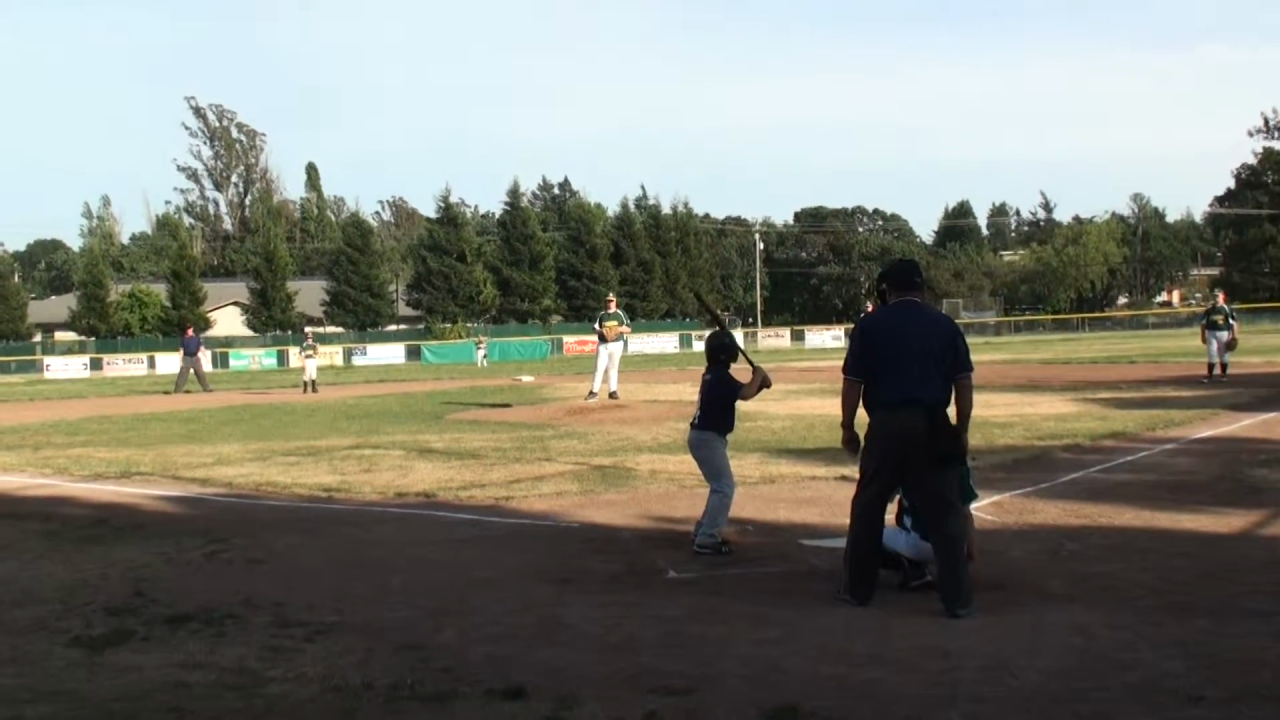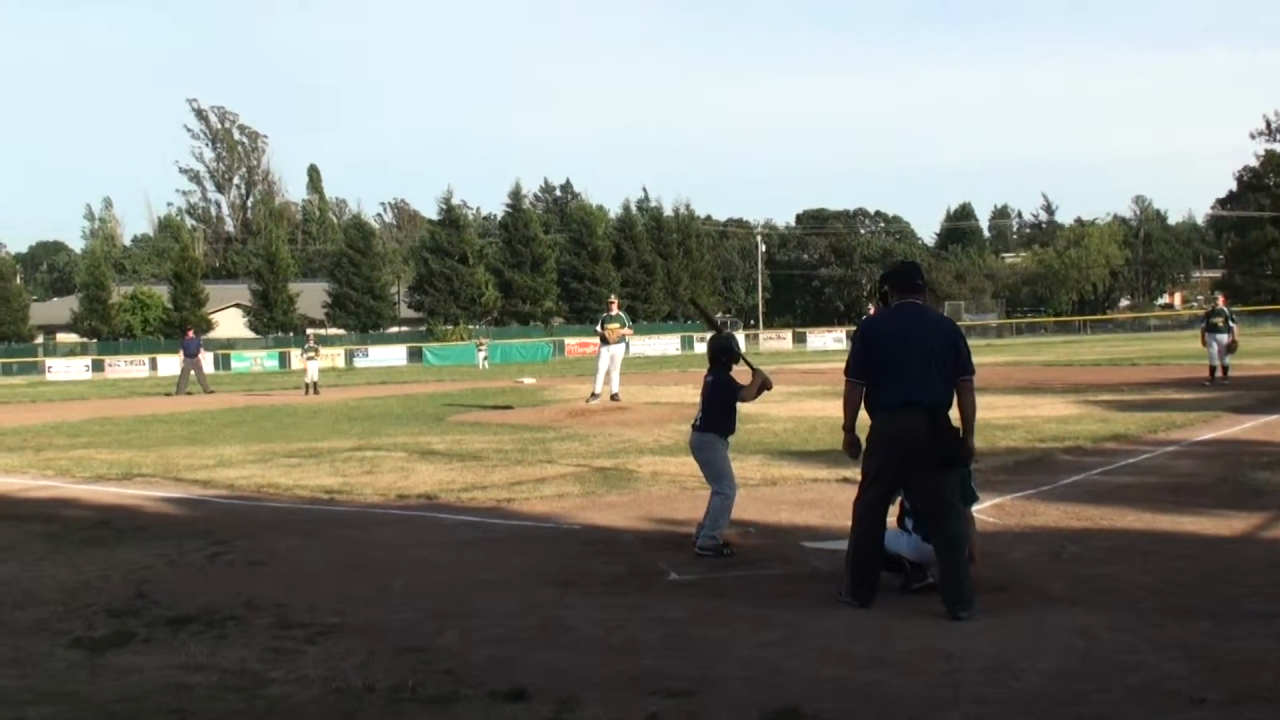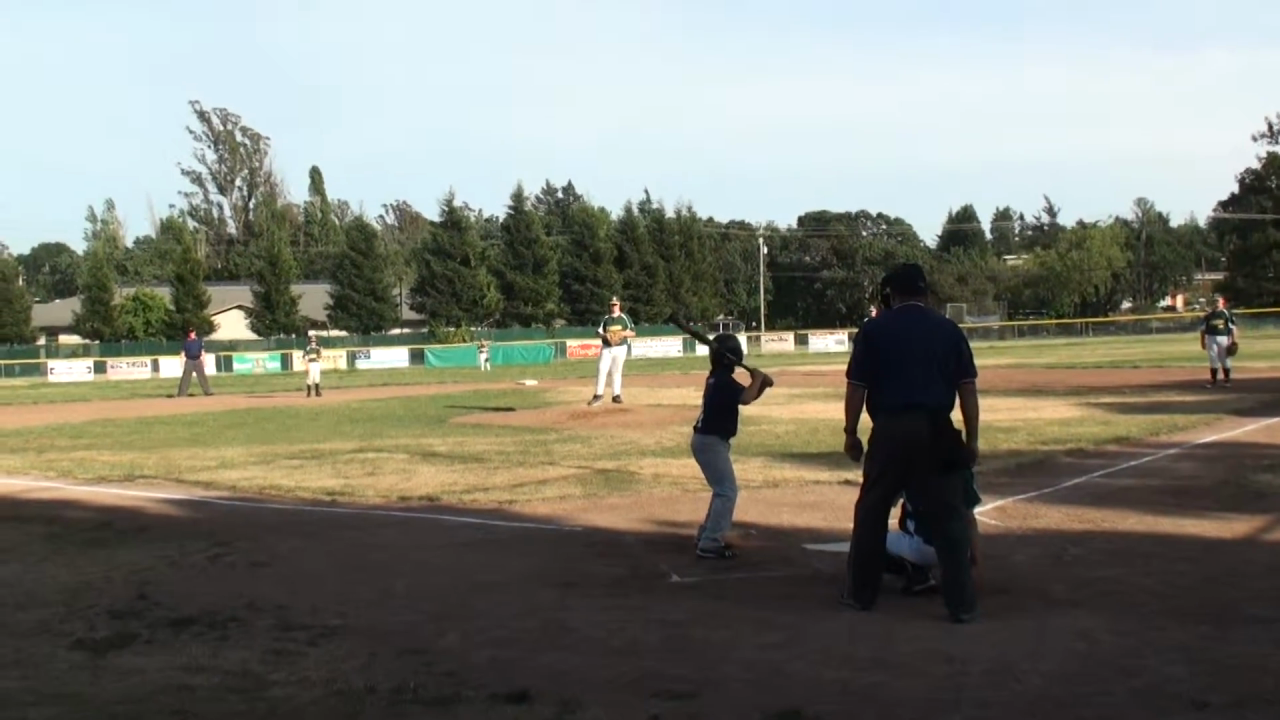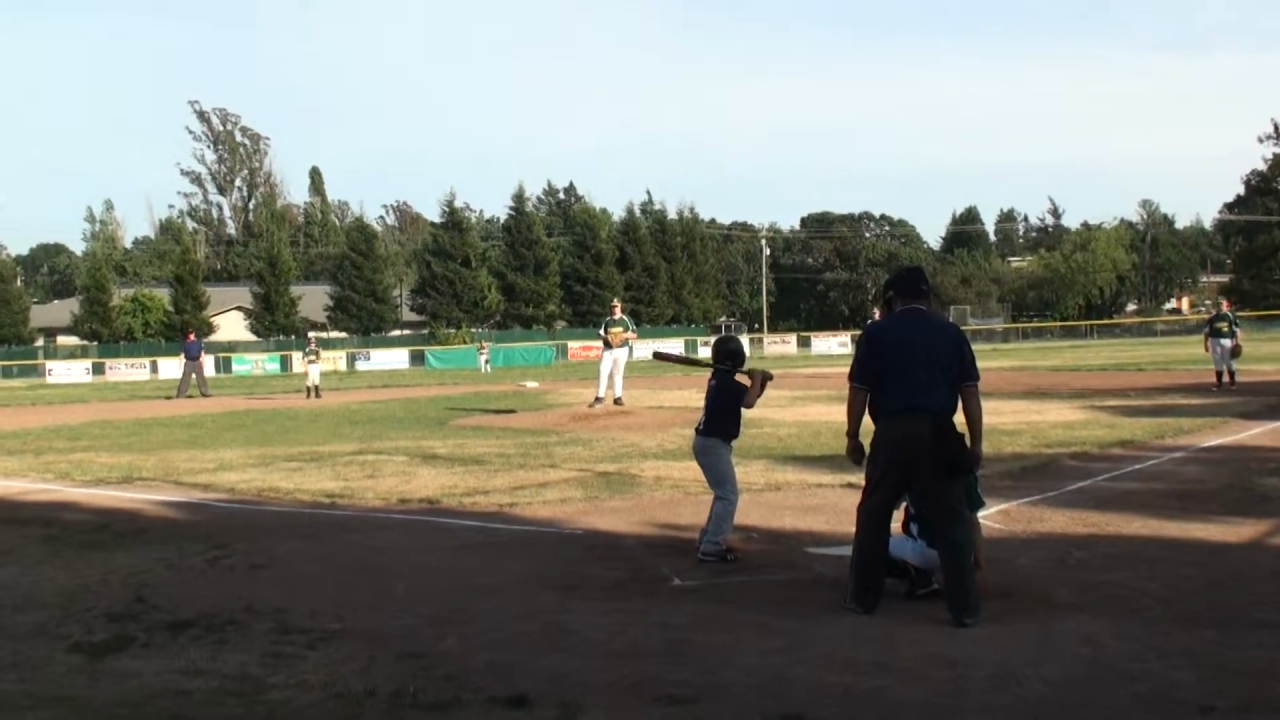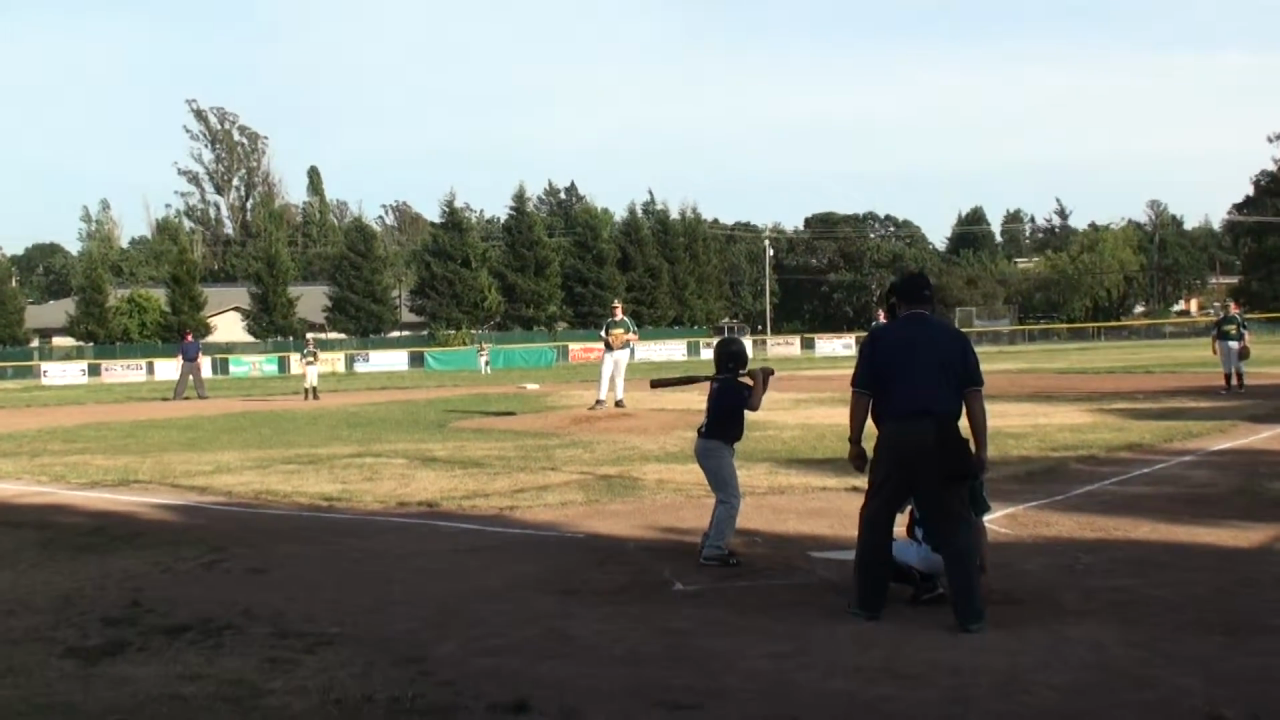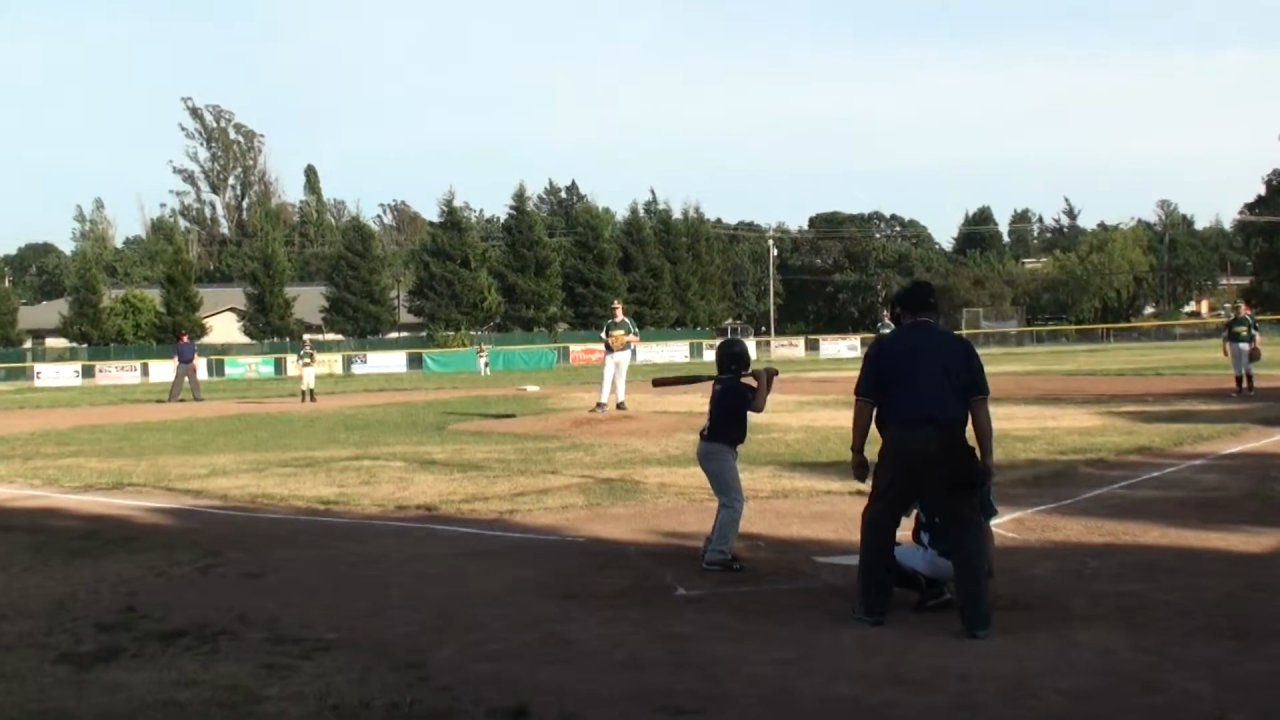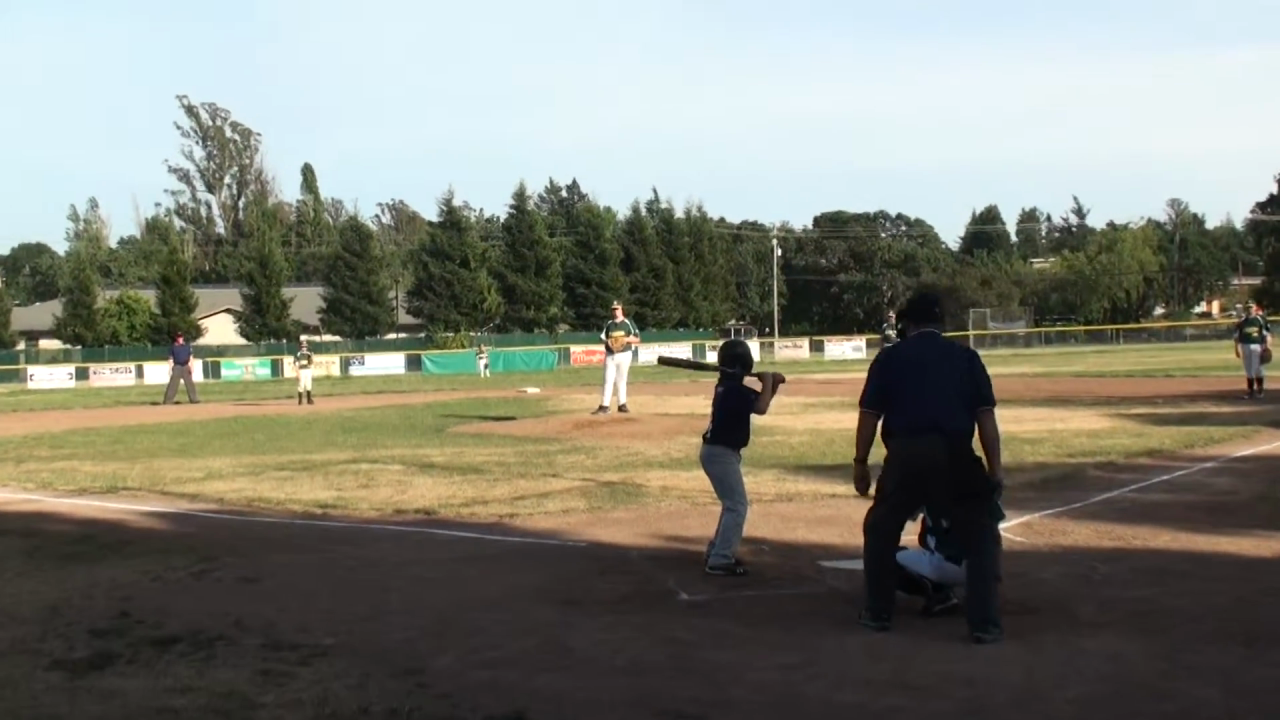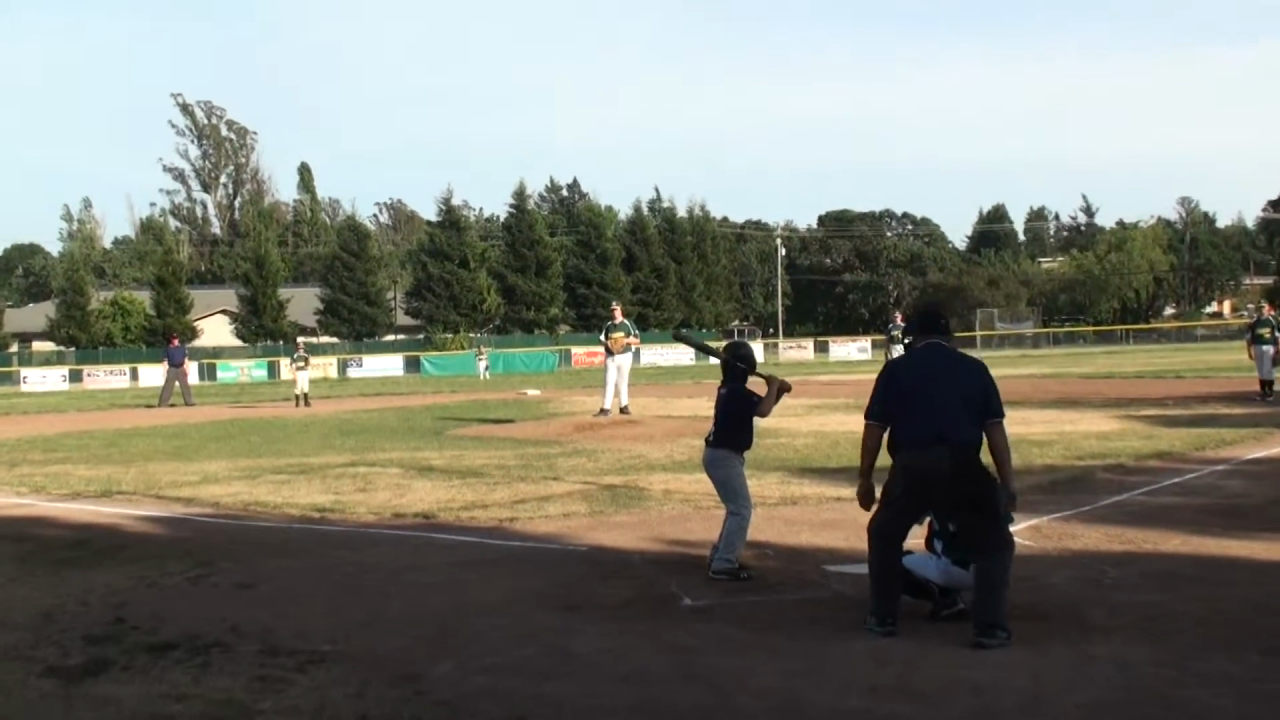
dt=0.1s
person 1, frame 1
left shoulder: (871, 324)
right shoulder: (944, 324)
left elbow: (853, 383)
right elbow: (964, 384)
left wrist: (848, 427)
right wrist: (961, 431)
left hip: (885, 427)
right hip: (932, 426)
left knee: (868, 507)
right knee: (944, 511)
left ankle: (857, 589)
right ankle: (957, 598)
person 1, frame 2
left shoulder: (873, 327)
right shoulder: (946, 327)
left elbow: (855, 385)
right elbow: (965, 386)
left wrist: (849, 430)
right wrist: (967, 435)
left hip: (887, 429)
right hip: (933, 429)
left knee: (870, 509)
right knee: (946, 513)
left ankle: (859, 591)
right ankle: (959, 600)
person 1, frame 3
left shoulder: (874, 329)
right shoulder: (948, 329)
left elbow: (856, 387)
right elbow: (967, 388)
left wrist: (851, 433)
right wrist: (971, 438)
left hip: (889, 431)
right hip: (935, 431)
left knee: (872, 511)
right knee: (948, 515)
left ankle: (861, 593)
right ankle: (961, 603)
person 1, frame 4
left shoulder: (876, 333)
right shoulder: (951, 333)
left elbow: (859, 391)
right elbow: (970, 391)
left wrist: (853, 437)
right wrist: (976, 443)
left hip: (891, 434)
right hip: (938, 434)
left knee: (874, 516)
right knee: (950, 520)
left ankle: (863, 597)
right ankle: (965, 608)
person 1, frame 5
left shoulder: (879, 337)
right shoulder: (955, 337)
left elbow: (861, 396)
right elbow: (973, 397)
left wrist: (855, 443)
right wrist: (981, 448)
left hip: (895, 439)
right hip: (942, 439)
left knee: (876, 519)
right knee: (955, 525)
left ankle: (867, 603)
right ankle: (970, 613)
person 1, frame 6
left shoulder: (884, 346)
right shoulder: (960, 346)
left elbow: (865, 404)
right elbow: (979, 405)
left wrist: (857, 452)
right wrist: (987, 458)
left hip: (899, 446)
right hip: (948, 446)
left knee: (878, 525)
right knee: (966, 531)
left ankle: (872, 607)
right ankle: (977, 618)
person 1, frame 7
left shoulder: (889, 357)
right shoulder: (966, 356)
left elbow: (869, 415)
right elbow: (986, 416)
left wrist: (861, 463)
right wrist: (995, 469)
left hip: (905, 455)
right hip: (954, 456)
left knee: (880, 529)
right knee: (979, 536)
left ankle: (877, 612)
right ankle: (984, 623)
person 1, frame 8
left shoulder: (896, 368)
right shoulder: (974, 368)
left elbow: (874, 428)
right elbow: (995, 429)
left wrist: (865, 480)
right wrist: (1007, 483)
left hip: (910, 467)
right hip: (961, 468)
left knee: (884, 535)
right knee: (994, 544)
left ankle: (883, 617)
right ankle: (990, 626)
person 2, frame 1
left shoulder: (714, 375)
right shoulder: (720, 377)
left elbow: (742, 391)
right elbow: (744, 394)
left wrist: (760, 383)
right wrist: (758, 376)
left hip: (705, 436)
right hip: (708, 438)
left knee: (721, 486)
right knee: (724, 488)
left ankle: (703, 532)
right ankle: (706, 540)
person 2, frame 2
left shoulder: (716, 376)
right shoulder: (721, 379)
left elbow: (745, 394)
right elbow: (744, 396)
left wrist: (761, 385)
right wrist: (757, 378)
left hip: (707, 438)
right hip: (709, 440)
left knee: (721, 488)
right knee: (726, 490)
left ankle: (705, 534)
right ankle: (708, 542)
person 2, frame 3
left shoulder: (718, 378)
right shoulder: (723, 381)
left elbow: (746, 396)
right elbow: (745, 399)
left wrist: (761, 383)
right wrist: (757, 379)
left hip: (708, 439)
right hip: (711, 442)
left knee: (722, 490)
right knee: (727, 492)
left ankle: (707, 536)
right ankle: (710, 544)
person 2, frame 4
left shoulder: (720, 380)
right shoulder: (726, 383)
left elbow: (750, 395)
right elbow: (749, 402)
left wrist: (762, 380)
right wrist: (756, 379)
left hip: (710, 442)
right hip: (713, 444)
left knee: (723, 493)
right knee: (729, 495)
left ankle: (708, 540)
right ankle: (711, 548)
person 2, frame 5
left shoulder: (723, 382)
right shoulder: (729, 385)
left elbow: (753, 395)
right elbow: (754, 404)
left wrist: (763, 378)
right wrist: (758, 380)
left hip: (712, 444)
right hip: (715, 447)
left knee: (726, 496)
right knee: (730, 498)
left ankle: (710, 544)
right ankle: (714, 552)
person 2, frame 6
left shoulder: (725, 384)
right shoulder: (732, 387)
left elbow: (757, 396)
right elbow: (758, 406)
left wrist: (766, 379)
right wrist: (762, 379)
left hip: (715, 448)
right hip: (718, 450)
left knee: (729, 500)
right knee: (733, 502)
left ankle: (713, 548)
right ankle: (716, 556)
person 2, frame 7
left shoulder: (728, 386)
right shoulder: (734, 389)
left elbow: (760, 399)
right elbow: (761, 407)
left wrist: (772, 383)
right wrist: (768, 383)
left hip: (718, 450)
right hip: (721, 453)
left knee: (732, 504)
right knee: (737, 505)
left ankle: (717, 553)
right ankle: (720, 561)
person 2, frame 8
left shoulder: (730, 389)
right shoulder: (737, 391)
left elbow: (762, 405)
right elbow: (763, 411)
left wrist: (778, 391)
right wrist: (773, 387)
left hip: (721, 454)
right hip: (723, 456)
left knee: (736, 508)
right knee: (741, 509)
left ankle: (720, 557)
right ankle: (723, 565)
